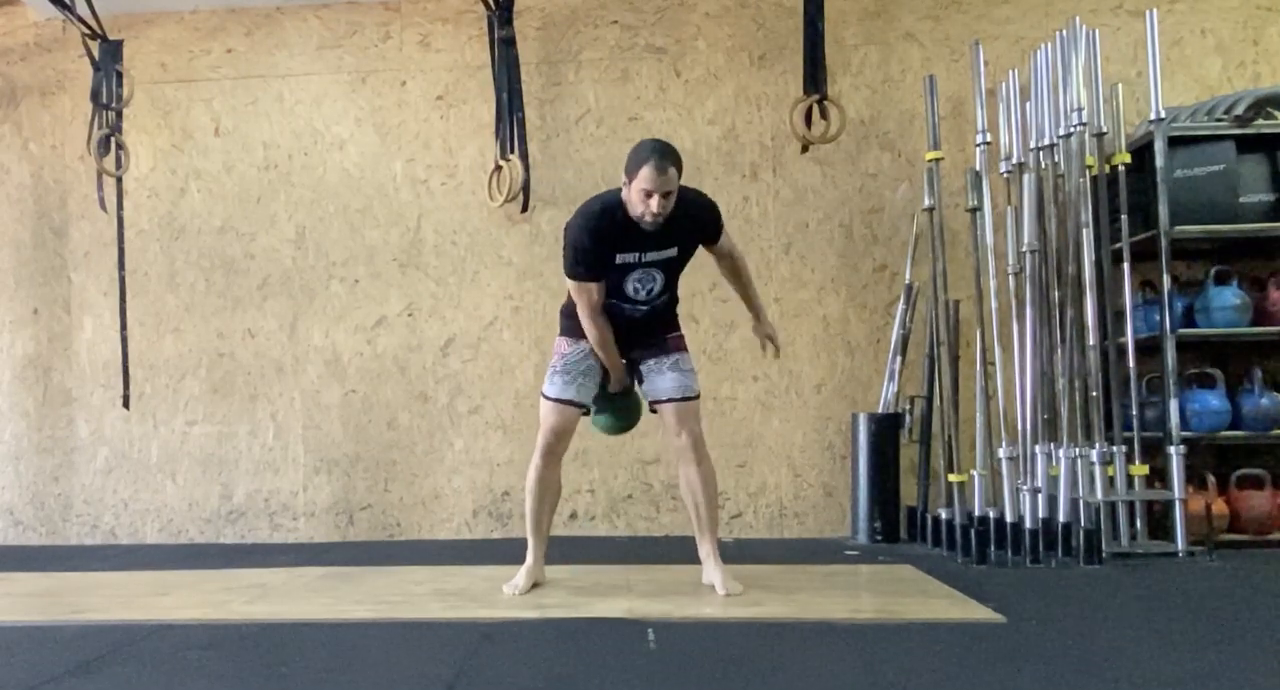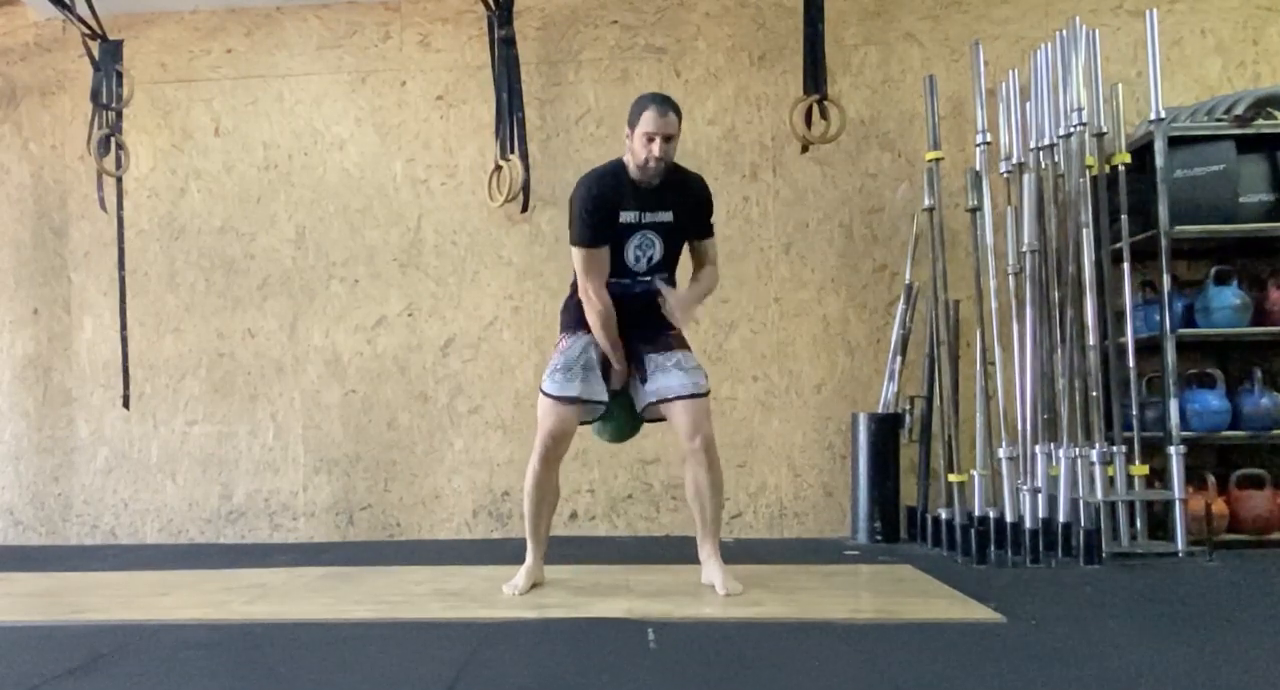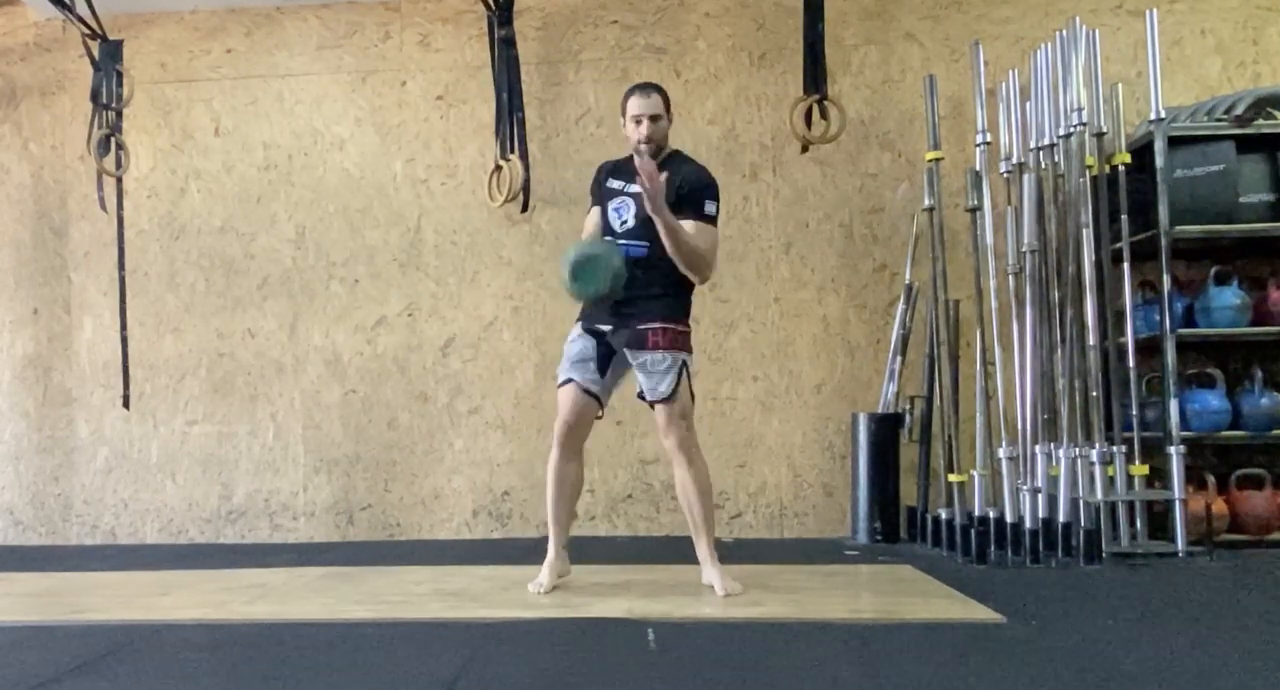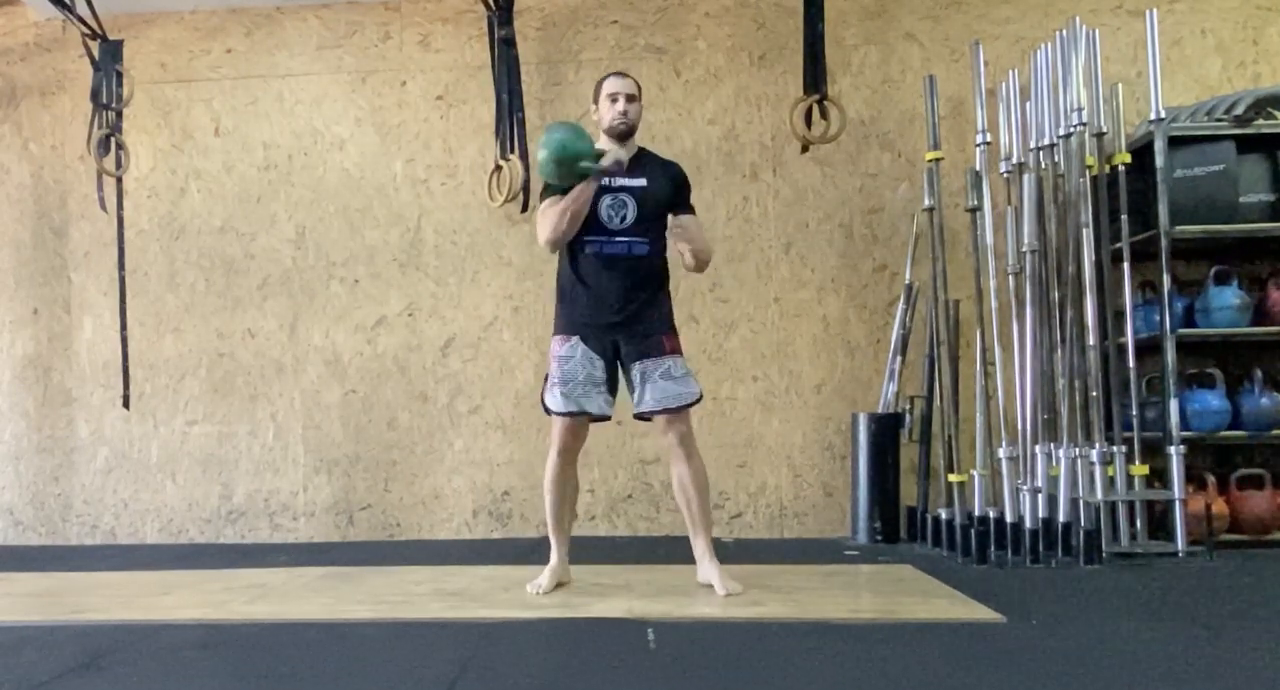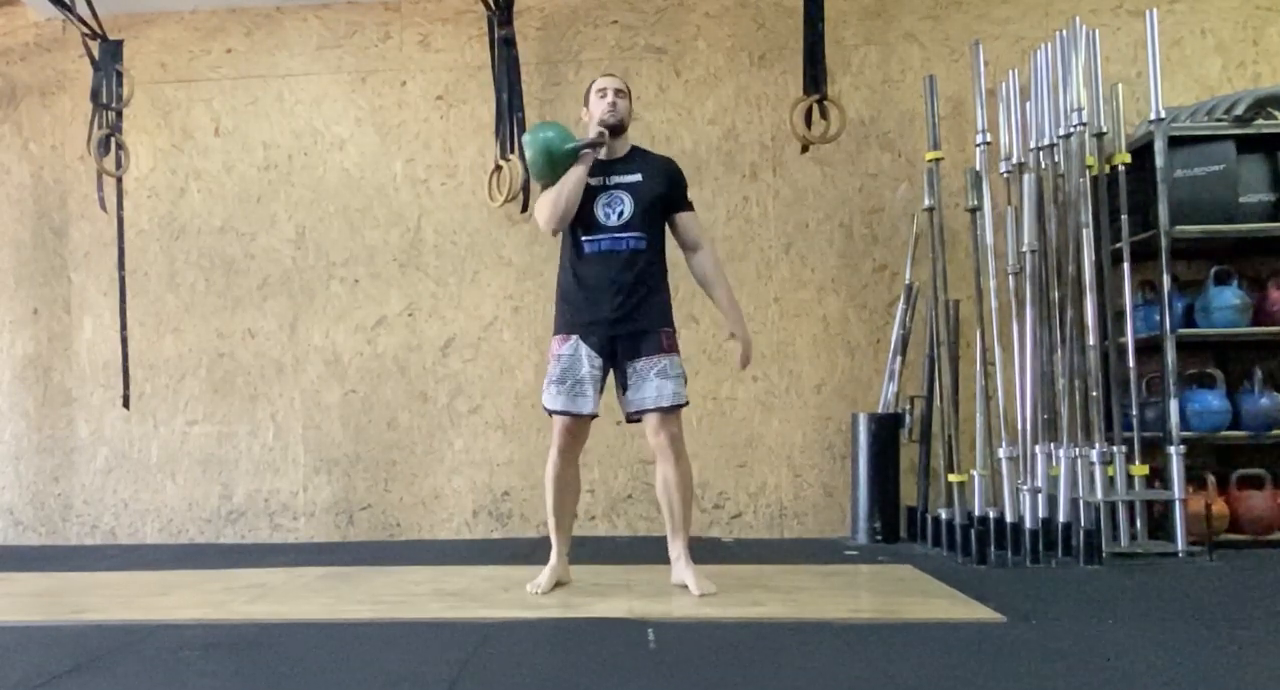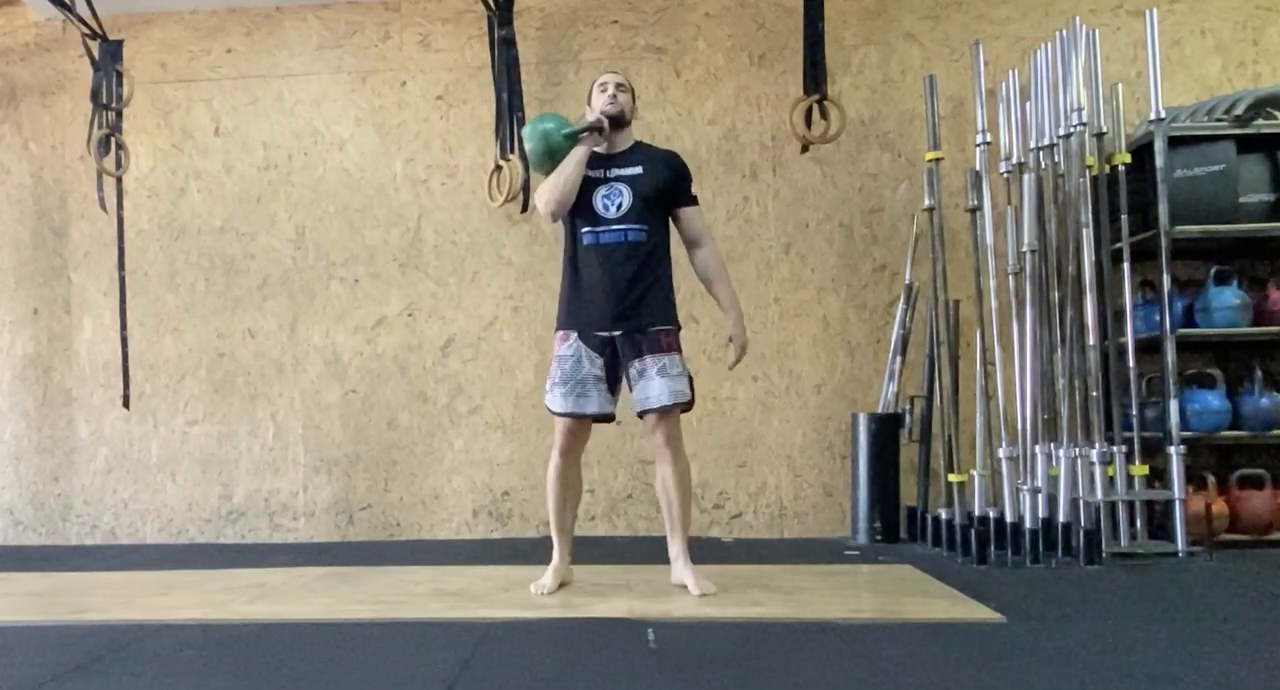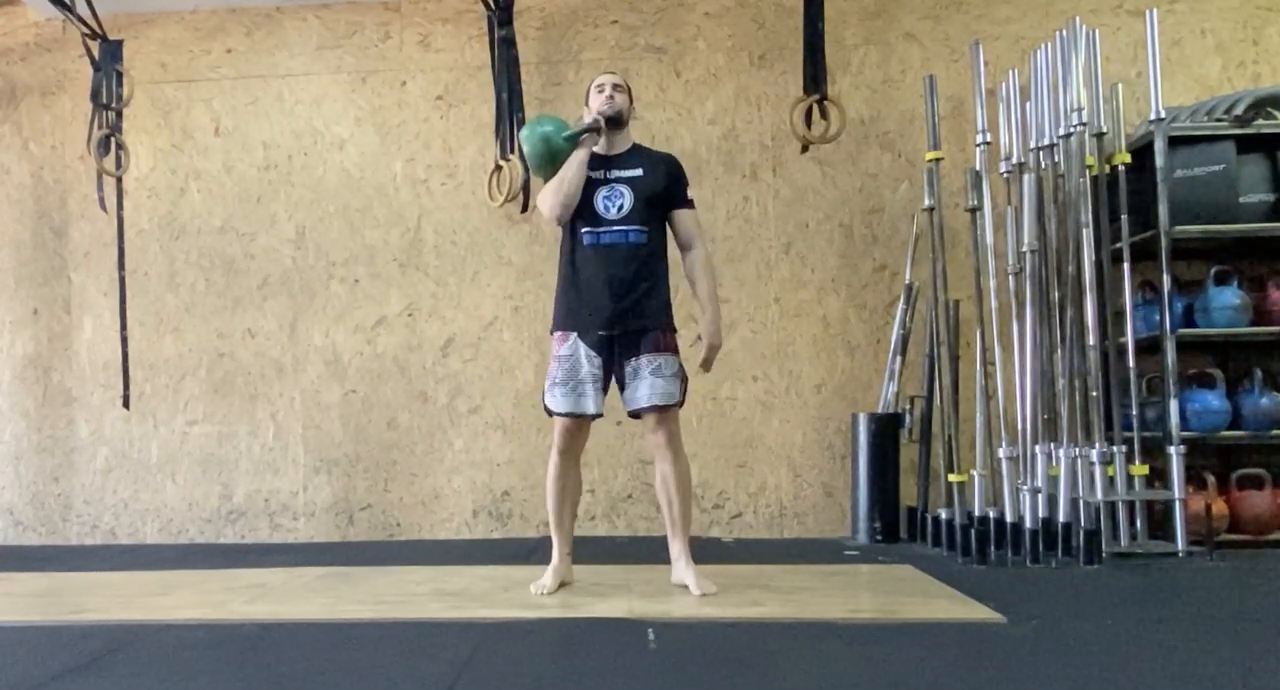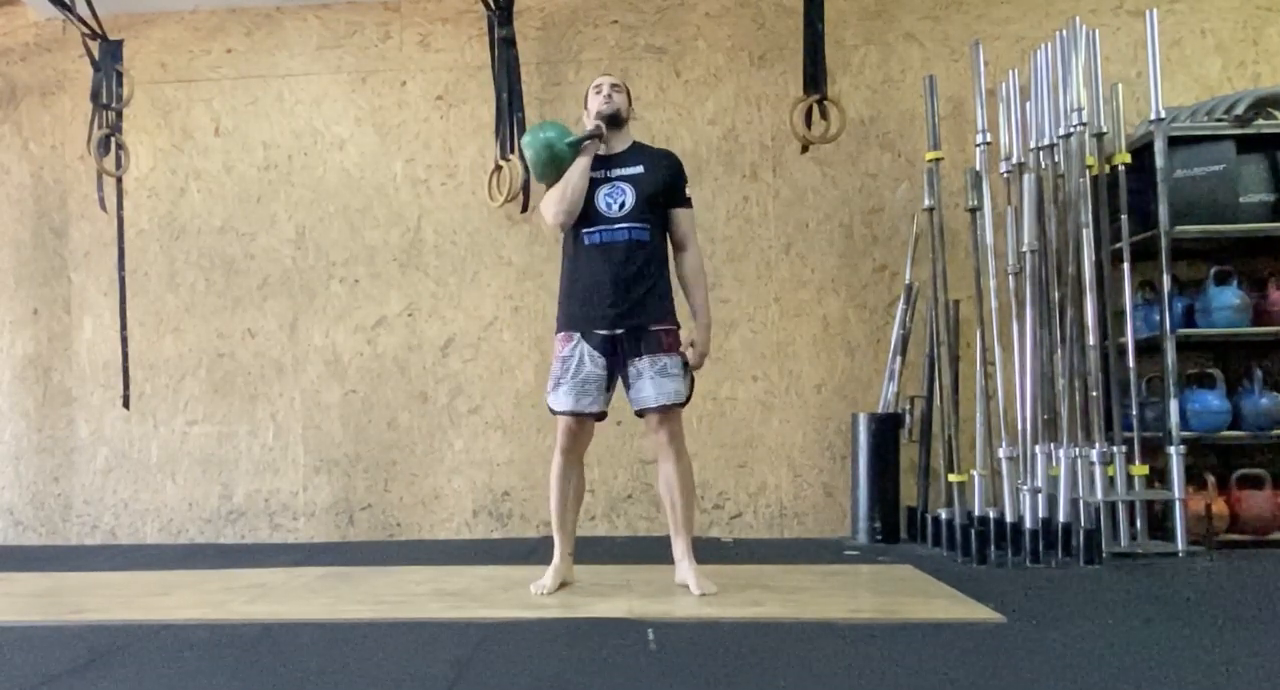
dt=0.3s
person 1, frame 1
left shoulder: (697, 210)
right shoulder: (589, 224)
left elbow: (729, 256)
right elbow: (589, 310)
left wrist: (758, 316)
right wrist: (615, 370)
left hip: (658, 334)
right hip: (587, 333)
left knee: (689, 440)
right knee: (550, 440)
left ankle: (712, 562)
right ankle: (533, 562)
person 1, frame 2
left shoulder: (692, 192)
right shoulder: (595, 189)
left elbow: (707, 264)
right elbow: (591, 285)
left wrist: (689, 298)
right wrist: (616, 358)
left hip: (658, 334)
right hip: (590, 332)
left knee: (699, 438)
right knee: (547, 444)
left ankle: (712, 562)
right ankle: (532, 563)
person 1, frame 3
left shoulder: (695, 180)
right shoulder: (607, 173)
left elbow: (700, 268)
right elbow: (590, 239)
left wrist: (658, 208)
left hip: (659, 324)
right hip: (598, 317)
left knee: (678, 439)
right knee: (566, 431)
left ankle: (710, 563)
right ankle: (556, 556)
person 1, frame 4
left shoulder: (667, 174)
left elbow: (698, 255)
right elbow: (550, 237)
left wrist: (692, 248)
right wrist: (594, 171)
left hip: (650, 327)
right hip: (580, 327)
left knee: (679, 438)
right knee: (564, 442)
left ankle: (707, 560)
right ankle: (558, 561)
person 1, frame 5
left shoulder: (662, 171)
right shoulder: (567, 167)
left elbow: (696, 247)
right elbow: (550, 222)
left wrist: (733, 314)
right wrist: (587, 155)
left hip: (648, 326)
right hip: (579, 326)
left knee: (667, 439)
right knee: (564, 439)
left ankle: (681, 560)
right ankle: (558, 560)
person 1, frame 6
left shoulder: (665, 164)
right shoulder: (569, 160)
left elbow: (700, 244)
right elbow: (549, 206)
left wrist: (732, 312)
right wrist: (585, 142)
left hip: (651, 324)
right hip: (582, 324)
left knee: (666, 435)
right knee: (567, 440)
left ankle: (681, 560)
right ankle: (560, 560)
person 1, frame 7
left shoulder: (663, 166)
right shoulder: (568, 163)
left elbow: (692, 246)
right elbow: (554, 210)
left wrist: (711, 315)
right wrist: (583, 145)
left hip: (647, 325)
right hip: (579, 324)
left knee: (664, 434)
right knee: (565, 441)
left ankle: (682, 561)
right ankle: (560, 560)
person 1, frame 8
left shoulder: (662, 164)
right shoulder: (570, 163)
left elbow: (687, 248)
right elbow: (558, 216)
left wrist: (702, 321)
right wrist: (588, 149)
left hip: (651, 323)
right hip: (583, 323)
left knee: (668, 434)
right knee: (569, 439)
left ankle: (685, 560)
right ankle: (562, 560)
